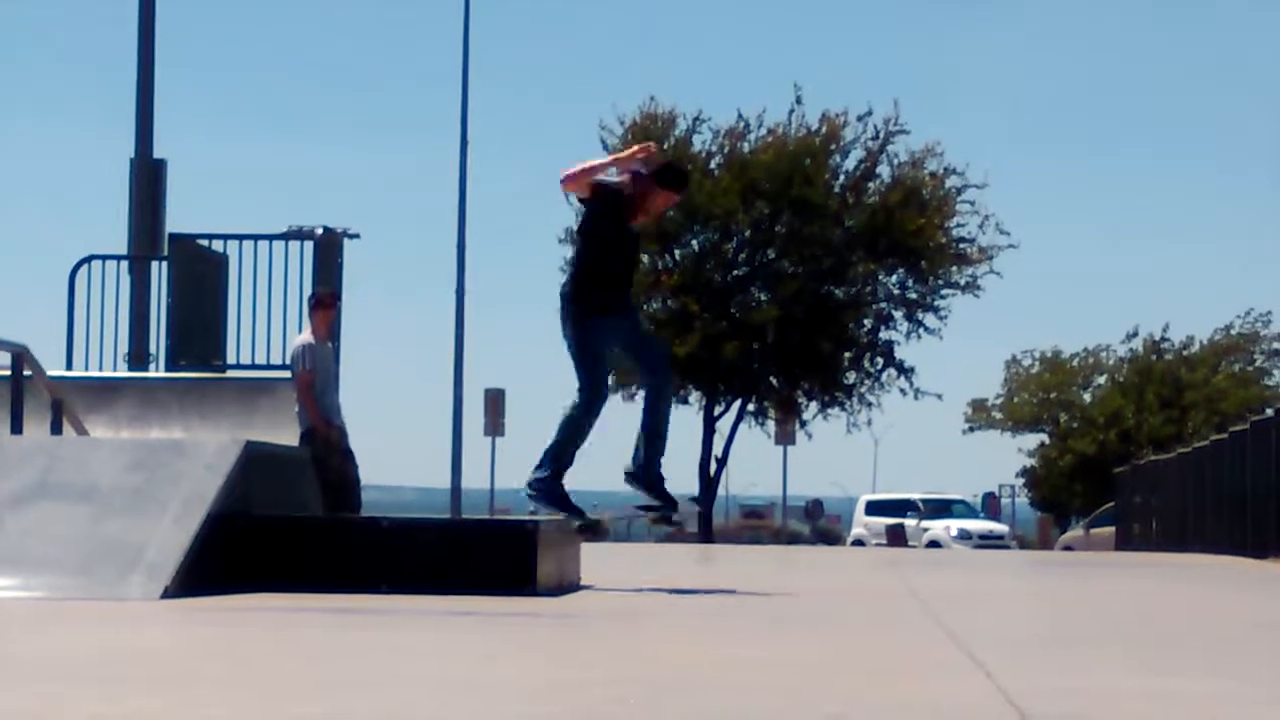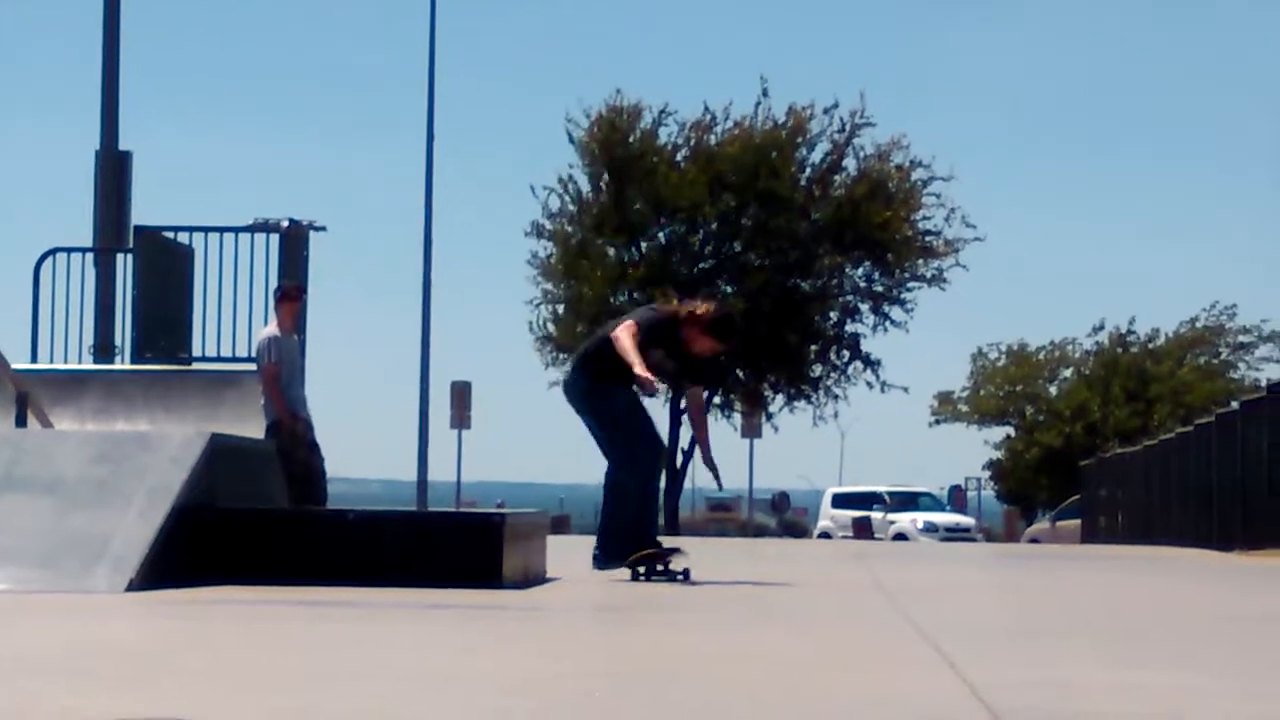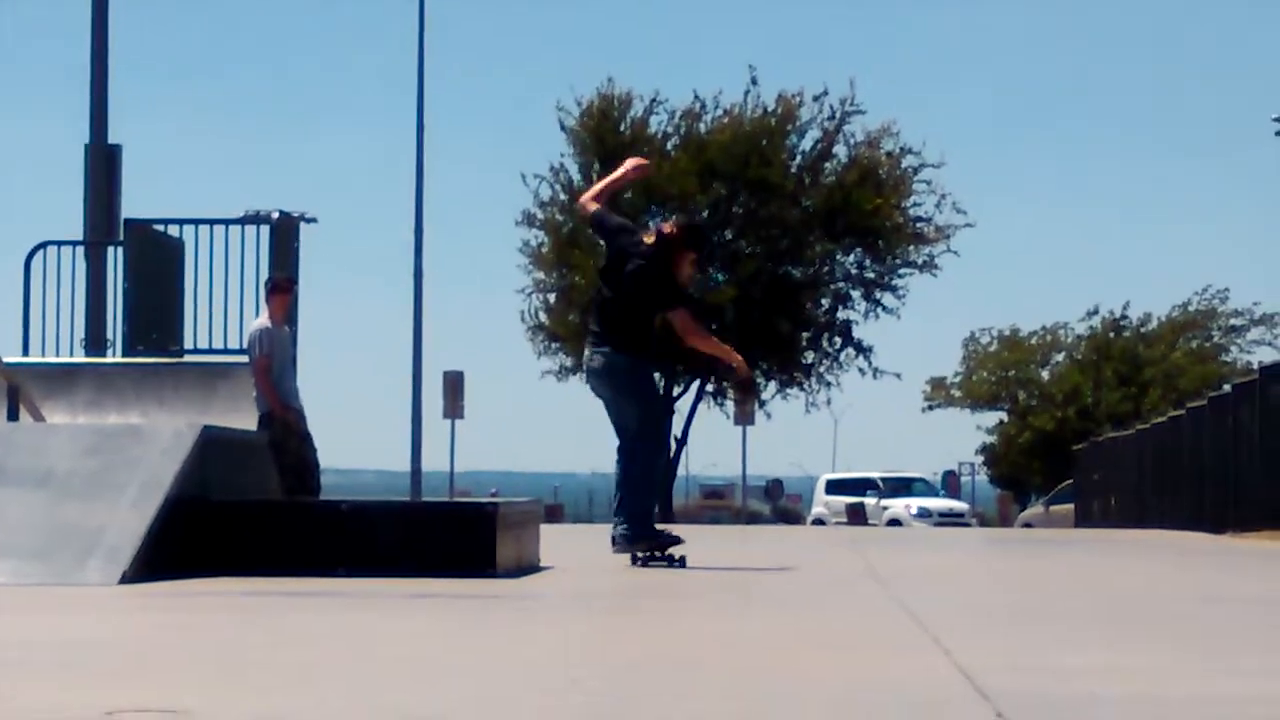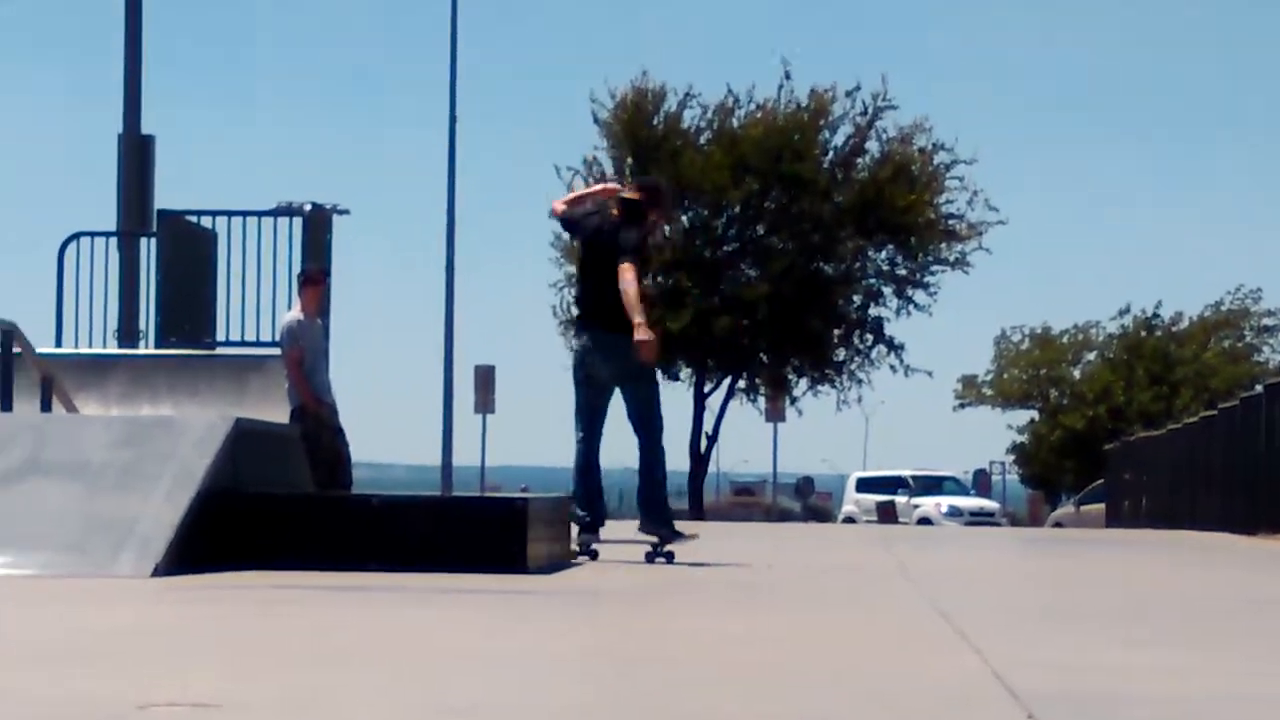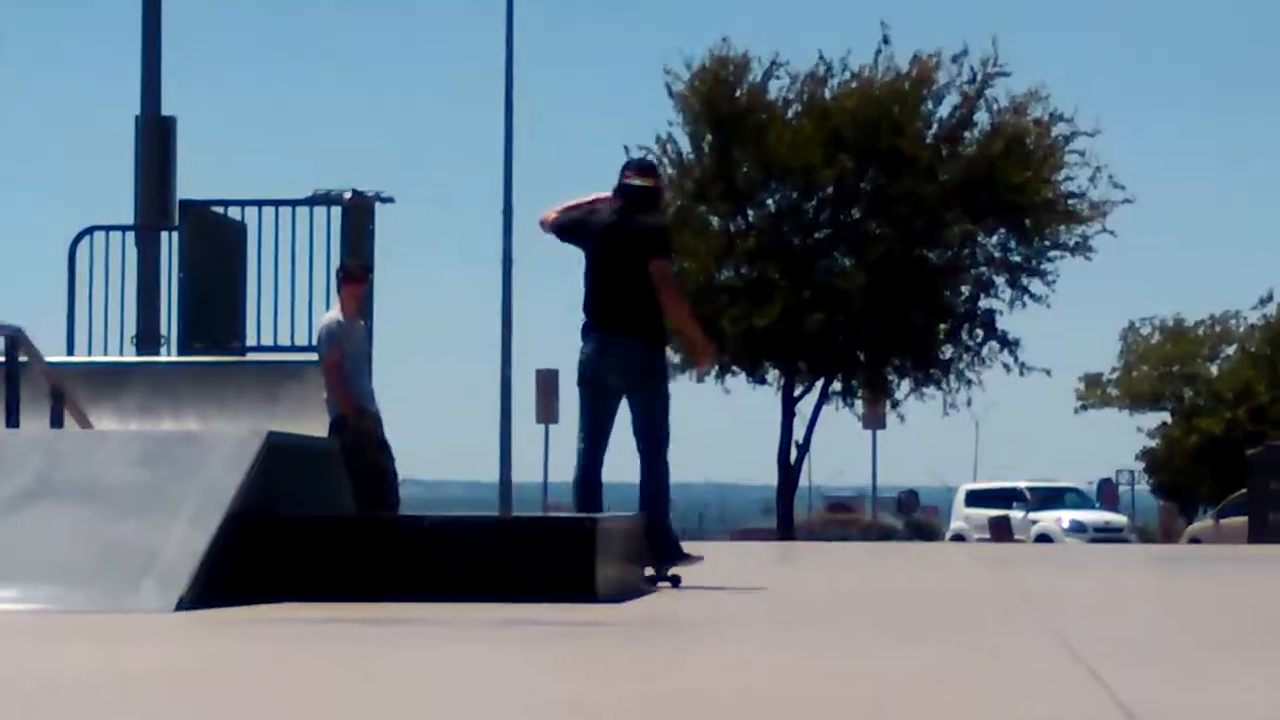
dt=0.5s
person 1, frame 1
left shoulder: (640, 208)
right shoulder: (612, 198)
right elbow: (570, 180)
right wrist: (621, 158)
left hip: (618, 310)
right hip: (583, 309)
left knee: (661, 381)
right knee: (593, 395)
left ankle: (645, 470)
right ankle: (545, 480)
person 1, frame 2
left shoulder: (692, 357)
right shoulder: (659, 321)
left elbow: (696, 405)
right elbow: (622, 333)
left wrist: (706, 455)
right wrist: (640, 370)
left hip: (614, 383)
right hip: (587, 378)
left knee: (653, 451)
right knee: (624, 457)
left ankle: (642, 541)
right ankle: (606, 548)
person 1, frame 3
left shoulder: (625, 238)
right shoulder: (661, 275)
left elbow: (589, 202)
right elbow: (690, 333)
left wrist: (625, 171)
right wrist: (732, 356)
left hip: (595, 360)
right hip: (626, 364)
left knee: (630, 444)
right knee: (654, 444)
left ankle: (625, 528)
right ankle: (637, 530)
person 1, frame 4
left shoulder: (592, 222)
right shoulder: (635, 235)
left elbow: (560, 207)
right elbow: (626, 277)
left wrist: (602, 190)
right wrist: (641, 323)
left hip: (588, 344)
right hip: (624, 346)
left knee: (587, 438)
right knee: (650, 437)
left ankle: (588, 520)
right ankle: (656, 519)
person 1, frame 5
left shoulder: (594, 220)
right shoulder: (652, 227)
left elbow: (548, 219)
right elbow: (664, 287)
left wrist: (596, 199)
right wrist: (698, 340)
left hip: (596, 347)
right hip: (641, 350)
left knee: (590, 449)
right knee: (653, 451)
right ankle: (658, 543)
person 2, frame 1
left shoulder: (328, 345)
right shoulder: (304, 346)
right elbow: (304, 392)
left wrist: (337, 426)
right wrist: (323, 429)
left hip: (334, 428)
right hip: (317, 431)
left knee: (348, 485)
right knee: (326, 489)
person 2, frame 2
left shoulder: (293, 338)
right shoulder: (270, 338)
right elbow: (269, 384)
left wrist: (303, 419)
right wrist: (289, 421)
left hip: (300, 421)
right hip: (283, 424)
left knee: (314, 477)
right knee: (292, 481)
person 2, frame 3
left shoulder: (285, 330)
right shoulder: (261, 330)
right elbow: (261, 375)
left wrist: (295, 409)
right wrist: (281, 411)
left hip: (292, 411)
right hip: (275, 414)
left knee: (307, 467)
right knee: (285, 471)
person 2, frame 4
left shoulder: (318, 323)
right shoulder: (293, 323)
right elbow: (293, 368)
left wrist: (328, 402)
right wrist: (312, 404)
left hip: (324, 404)
right hip: (307, 408)
left knee: (339, 461)
right knee: (317, 465)
person 2, frame 5
left shoulder: (360, 325)
right shoulder: (332, 325)
right elbow: (332, 375)
left wrist: (371, 413)
right wrist: (353, 415)
left hip: (367, 415)
right hip: (348, 419)
left knee: (384, 477)
right knee: (360, 482)
